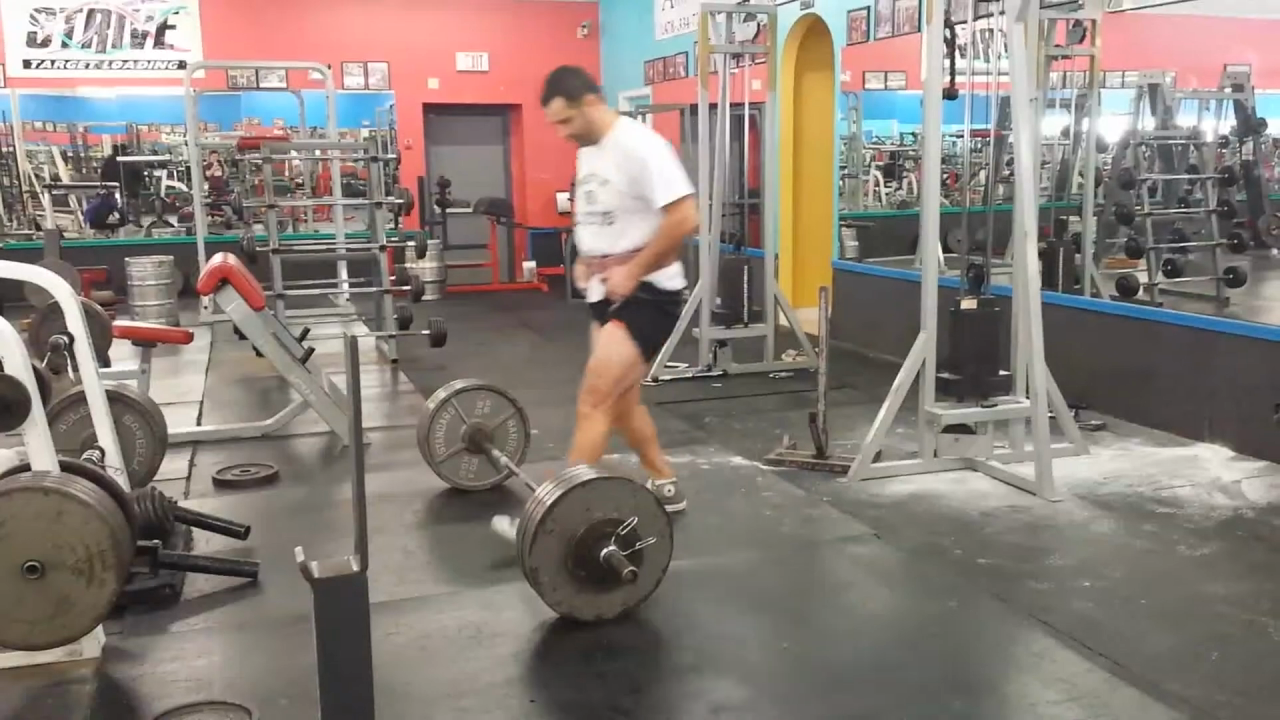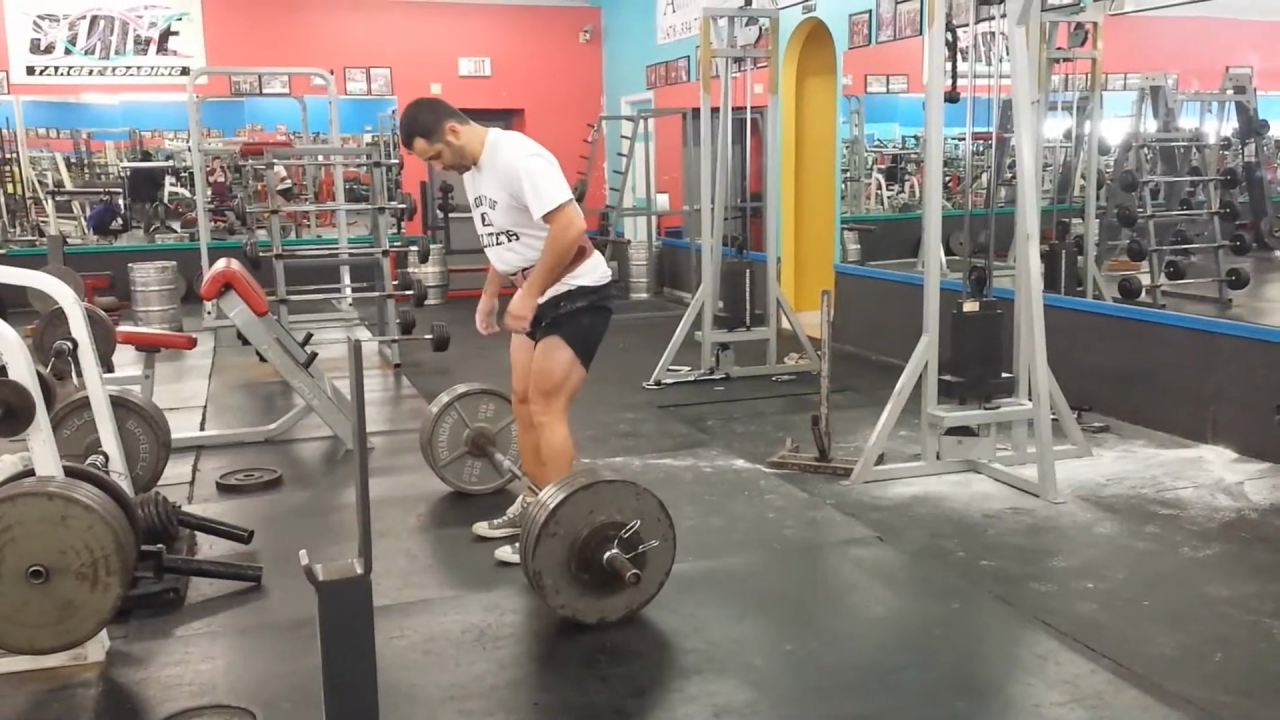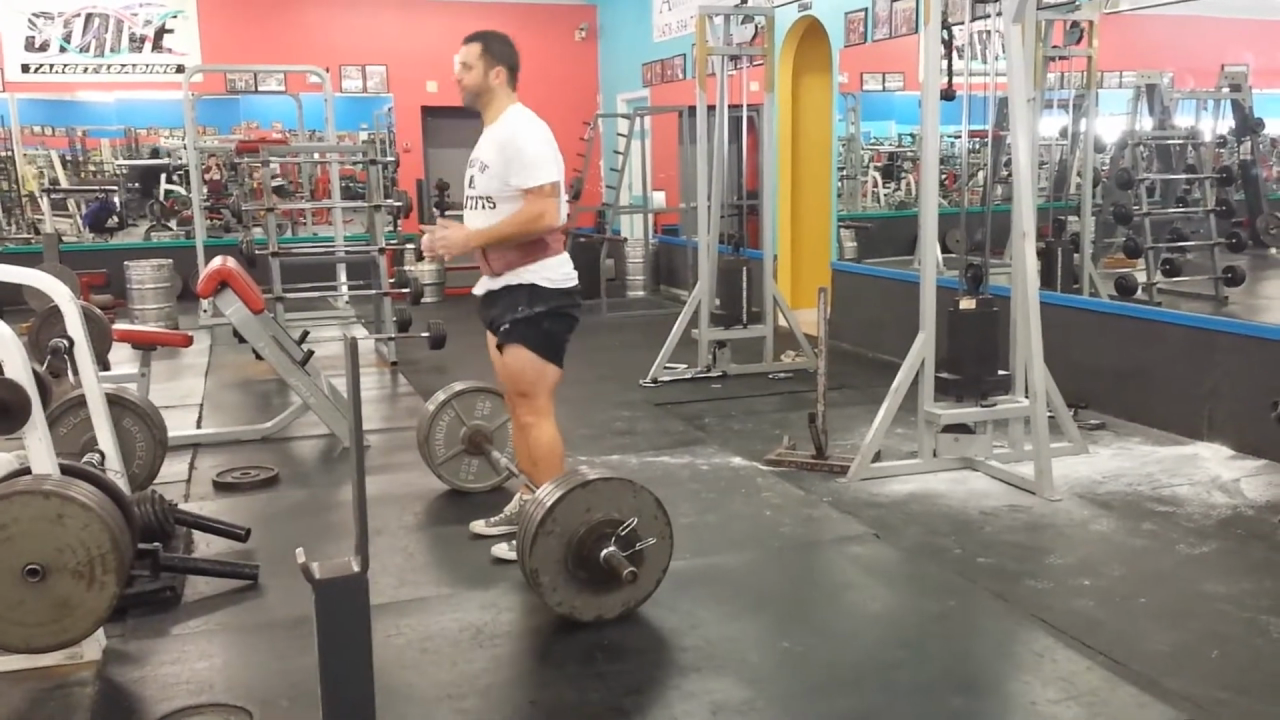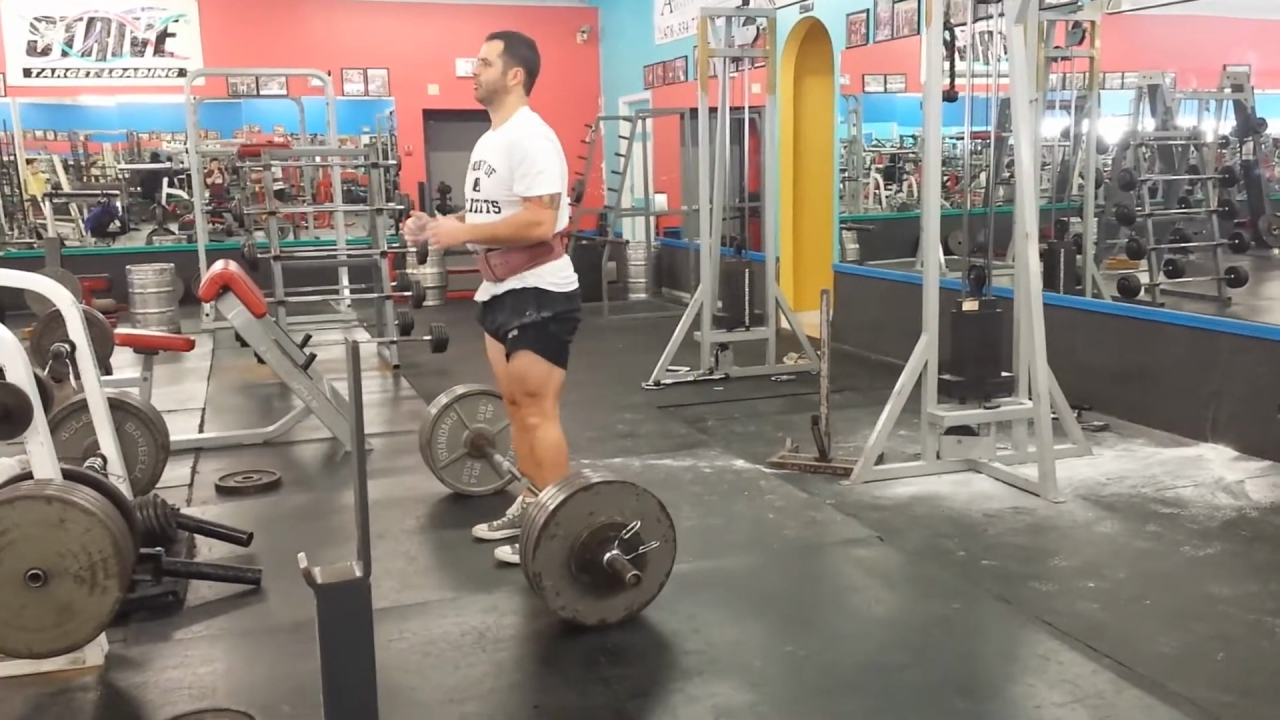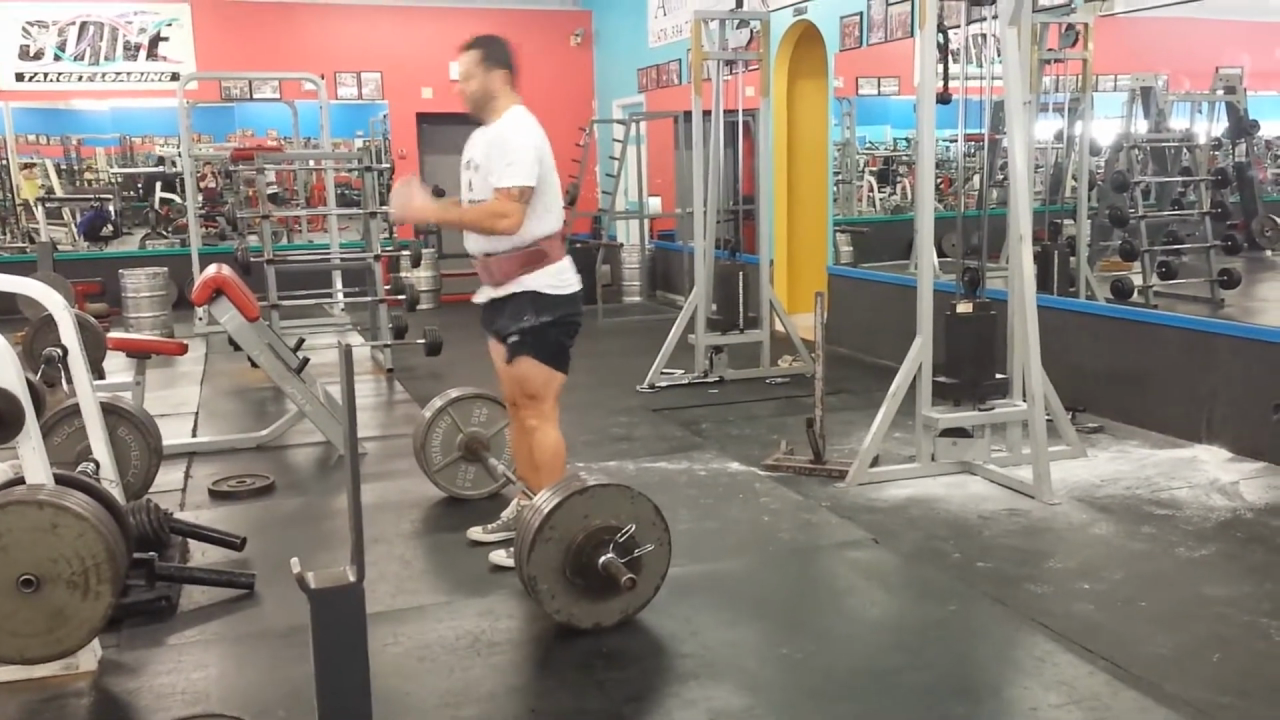
dt=1s
person 1, frame 1
left shoulder: (640, 147)
right shoulder: (588, 151)
left elbow: (685, 218)
left wrist: (634, 271)
right wrist: (585, 258)
left hip: (647, 293)
right hip: (608, 292)
left knee: (594, 399)
right knee: (619, 399)
right ankle: (665, 485)
person 1, frame 2
left shoulder: (517, 158)
right shoulder: (473, 169)
left elbow: (570, 226)
left wrist: (529, 295)
right wrist: (490, 294)
left hip: (575, 293)
right hip: (536, 295)
left knee: (546, 408)
right knee: (523, 403)
right ankle: (533, 505)
person 1, frame 3
left shoulder: (522, 132)
right shoulder: (492, 135)
left elbow: (543, 214)
left wrist: (470, 239)
right wrist: (456, 231)
left hip: (537, 289)
right hip: (506, 288)
left knee: (533, 411)
right knee: (517, 406)
right ankle: (530, 503)
person 1, frame 4
left shoulder: (530, 137)
right shoulder: (491, 140)
left elbow: (539, 222)
left wrist: (462, 233)
right wrist: (442, 224)
left hip: (538, 294)
right hip: (502, 292)
left knee: (537, 413)
right knee: (517, 407)
right ankle: (531, 506)
person 1, frame 5
left shoulder: (515, 134)
right shoulder: (487, 136)
left elbow: (504, 216)
right elbow: (483, 211)
left wrist: (433, 213)
right wrist: (430, 205)
left hip: (540, 294)
right hip: (507, 293)
left knee: (537, 416)
right knee: (518, 409)
right ankle: (526, 510)
